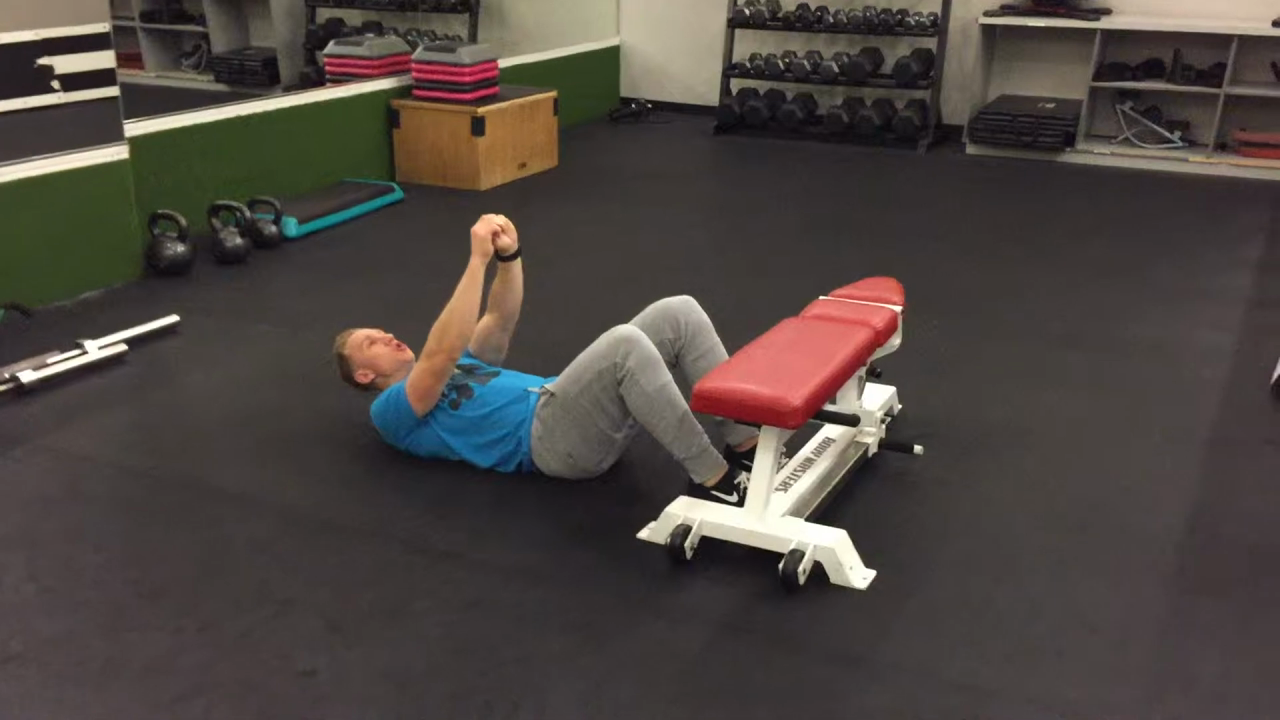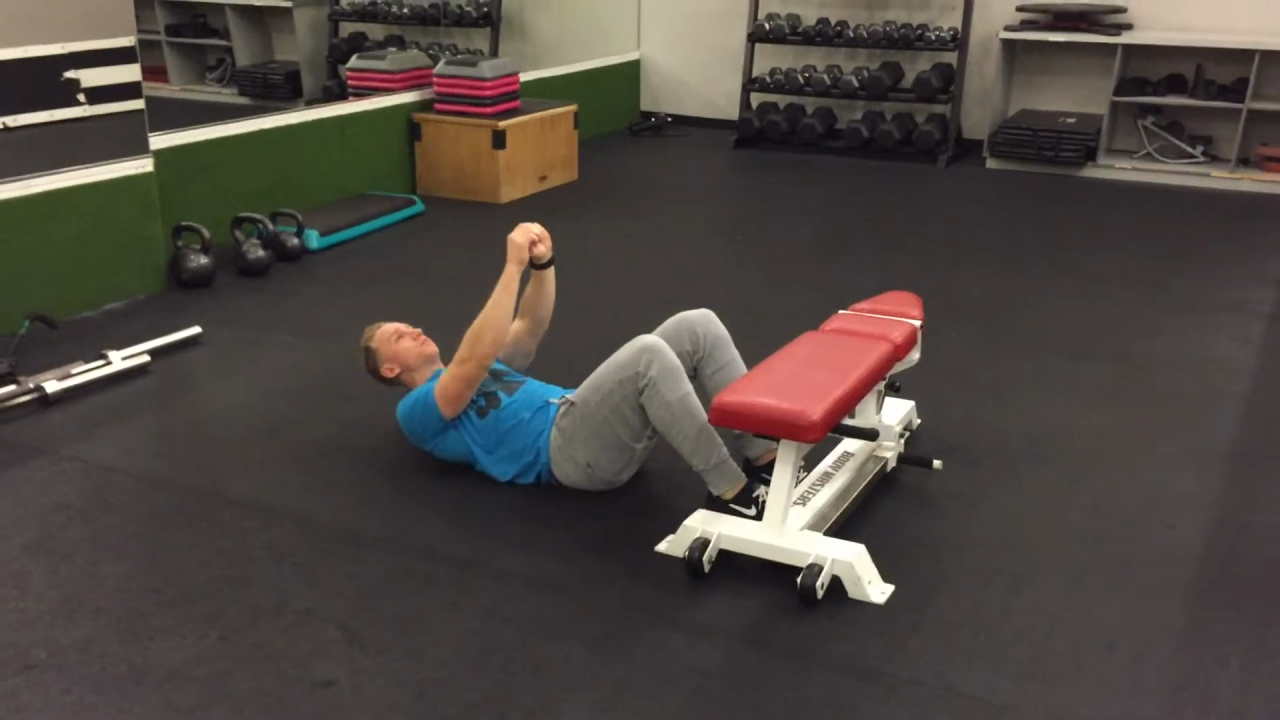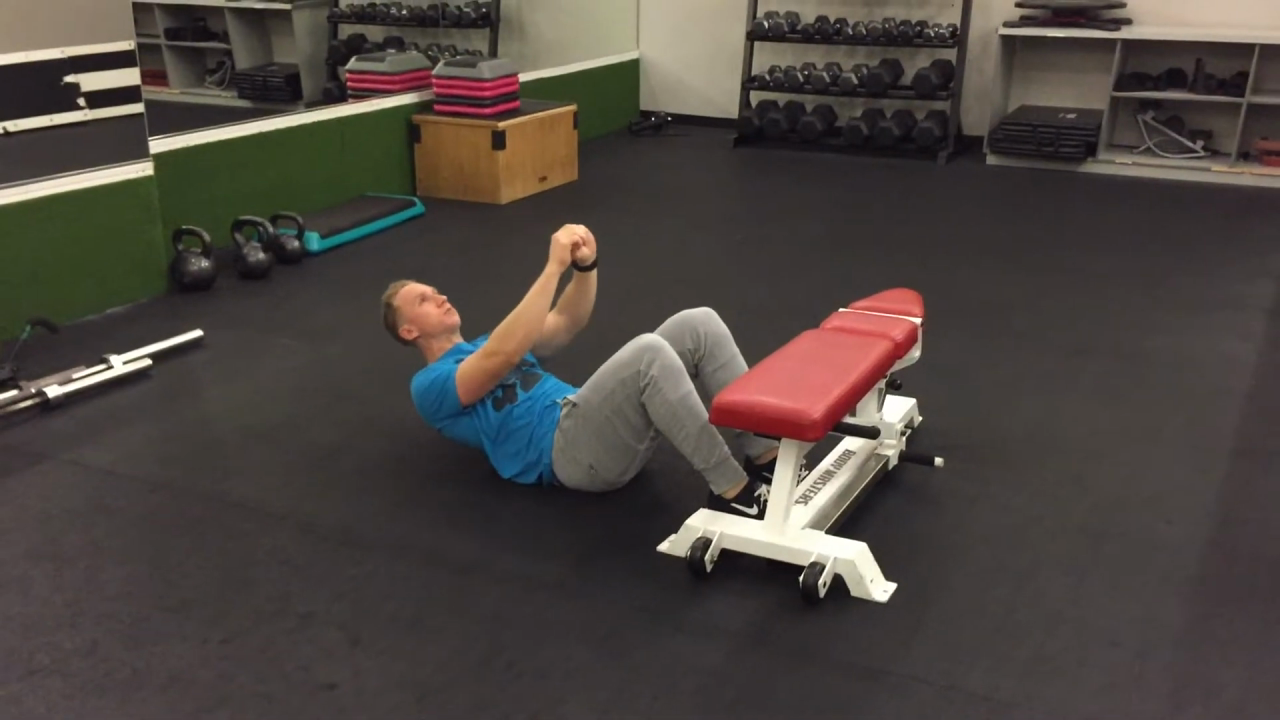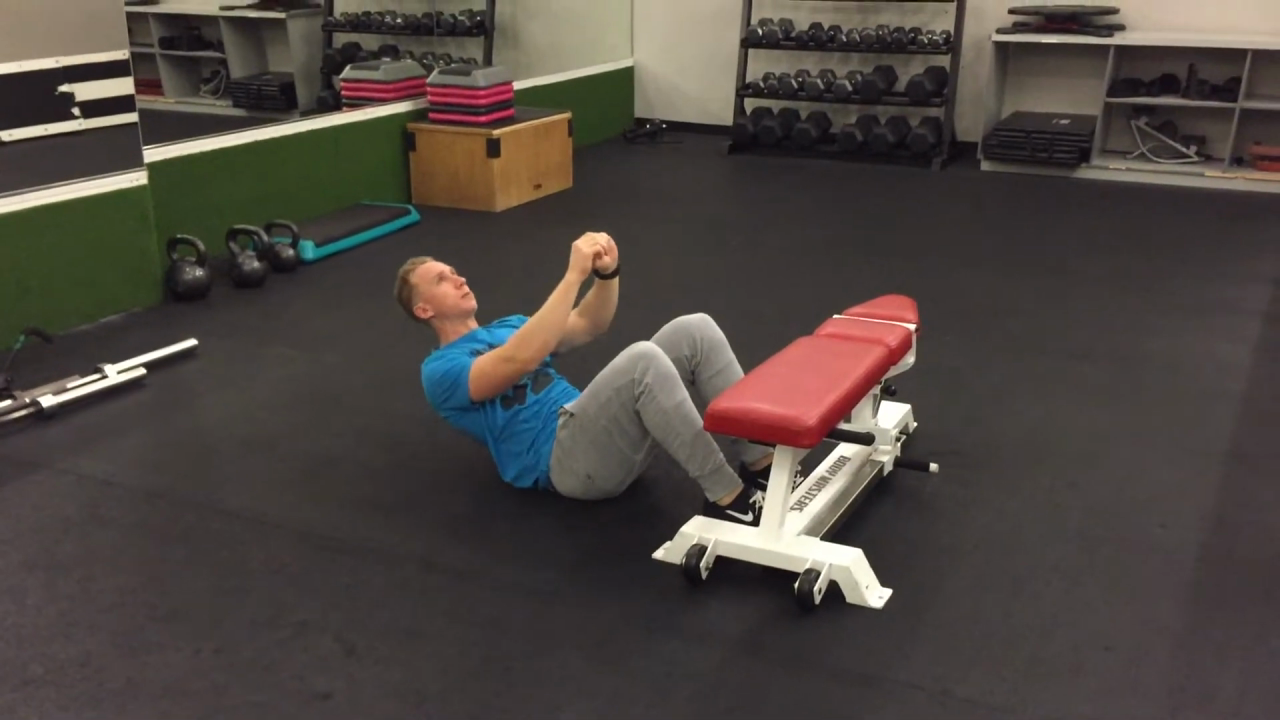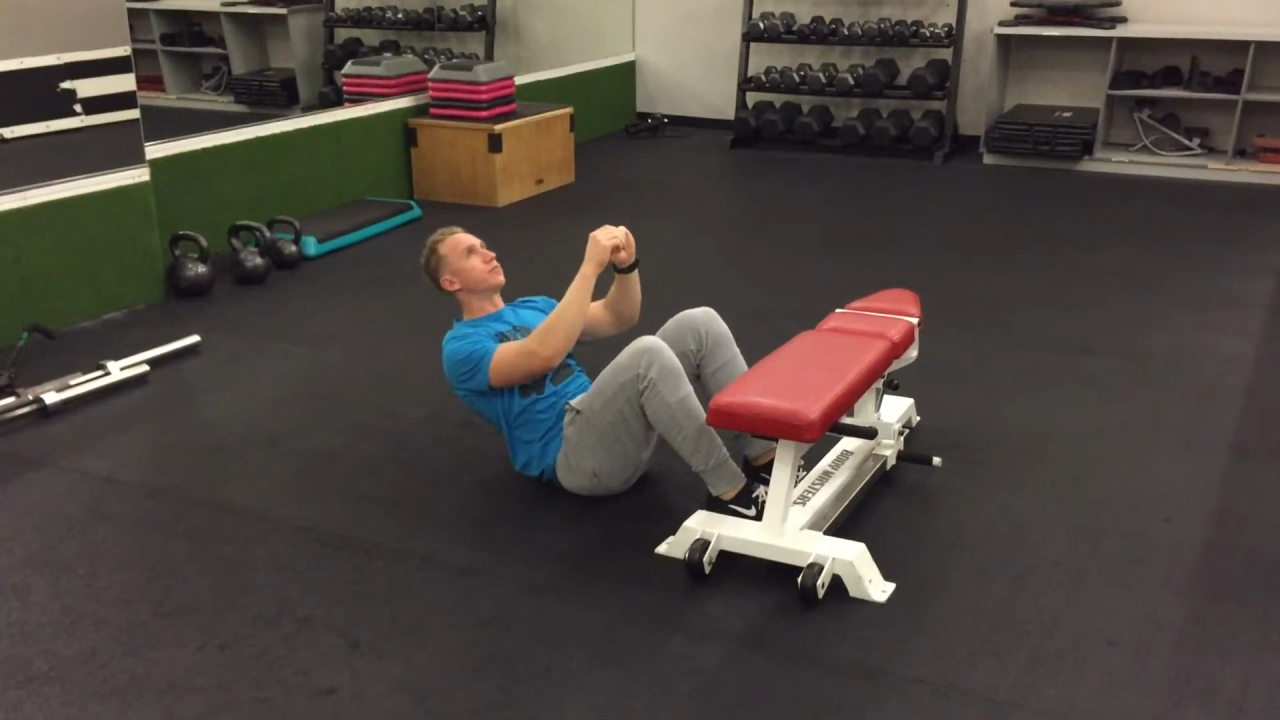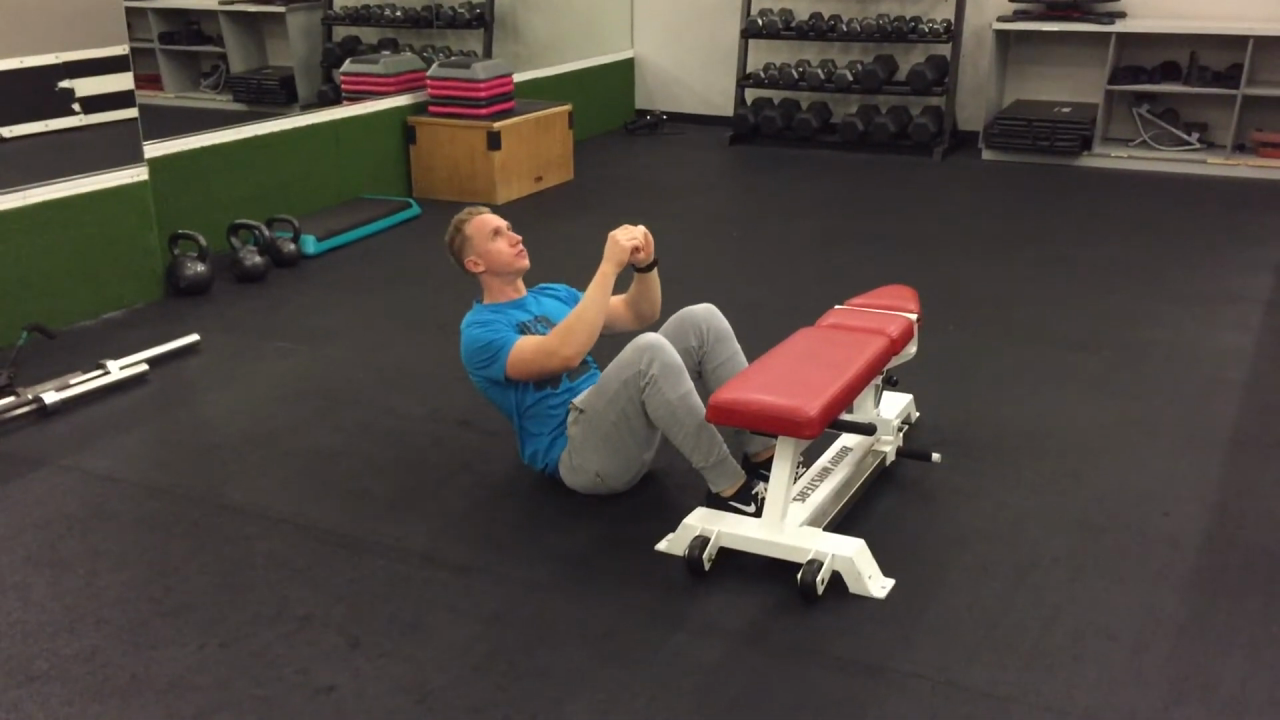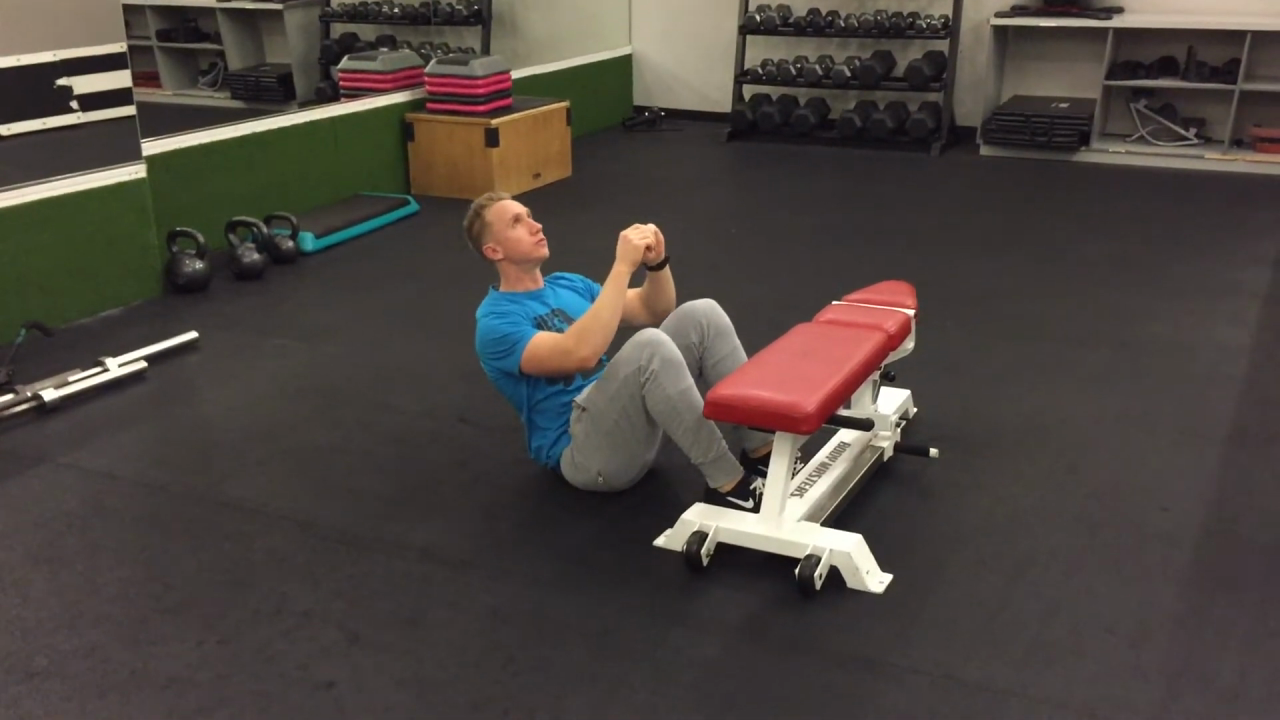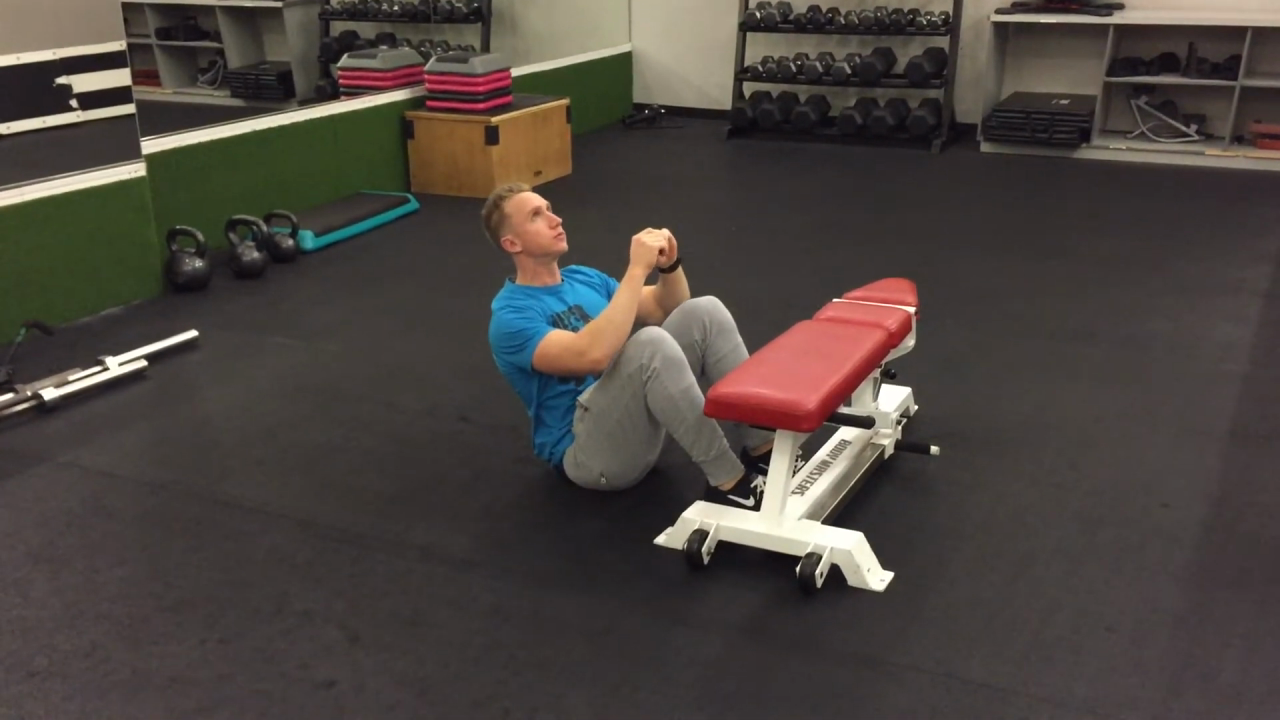
dt=0.5s
person 1, frame 1
left shoulder: (457, 371)
right shoulder: (393, 412)
left elbow: (500, 322)
right elbow: (442, 353)
left wrist: (508, 255)
right wrist: (477, 259)
left hip: (566, 408)
right hip: (550, 439)
left knee: (679, 313)
right knee: (626, 342)
left ankle: (746, 445)
right ankle: (712, 479)
person 1, frame 2
left shoulder: (472, 380)
right shoulder: (418, 412)
left elbow: (530, 328)
right elbow: (475, 358)
left wrist: (542, 262)
right wrist: (513, 267)
left hip: (584, 420)
right hip: (566, 450)
left knee: (698, 328)
right knee: (648, 354)
left ankle: (763, 459)
right ankle: (730, 492)
person 1, frame 3
left shoulder: (485, 349)
right shoulder: (431, 387)
left elbow: (567, 324)
right elbow: (505, 354)
left wrist: (585, 264)
right wrist: (553, 267)
left hip: (596, 424)
right hip: (570, 451)
left knee: (698, 324)
right knee: (649, 352)
left ankle: (764, 458)
right ankle: (732, 492)
person 1, frame 4
left shoulder: (505, 327)
right shoulder: (441, 371)
left elbow: (590, 325)
right elbow: (521, 360)
left wrist: (606, 271)
right wrist: (574, 274)
left hip: (598, 429)
right hip: (566, 459)
left knee: (694, 330)
right knee: (643, 359)
left ankle: (761, 464)
right ankle: (728, 498)
person 1, frame 5
left shoulder: (532, 307)
right shoulder: (462, 348)
left elbow: (619, 317)
right elbow: (544, 355)
left wrist: (625, 265)
right wrist: (590, 267)
left hip: (609, 421)
right hip: (575, 455)
left knee: (699, 324)
right knee: (647, 353)
left ankle: (763, 460)
right ankle: (730, 492)
person 1, frame 6
left shoulder: (552, 295)
right shoulder: (481, 332)
left elbow: (641, 316)
right elbow: (563, 354)
left wrist: (644, 264)
right wrist: (609, 267)
left hip: (616, 415)
right hip: (577, 451)
left knee: (700, 320)
right knee: (649, 350)
left ankle: (762, 457)
right ankle: (730, 489)
person 1, frame 7
left shoulder: (568, 285)
right shoulder: (497, 322)
left elbow: (656, 311)
right elbow: (581, 354)
left wrist: (656, 262)
right wrist: (623, 266)
left hip: (628, 415)
right hip: (583, 450)
left knee: (701, 314)
right knee: (649, 346)
left ankle: (761, 453)
right ankle: (728, 485)
person 1, frame 8
left shoulder: (583, 279)
right shoulder: (512, 316)
left elbow: (667, 310)
right elbow: (592, 355)
left wrist: (669, 265)
right wrist: (637, 269)
left hip: (635, 417)
right hip: (586, 450)
left knee: (704, 313)
right knee: (651, 343)
left ankle: (761, 450)
right ankle: (729, 482)
